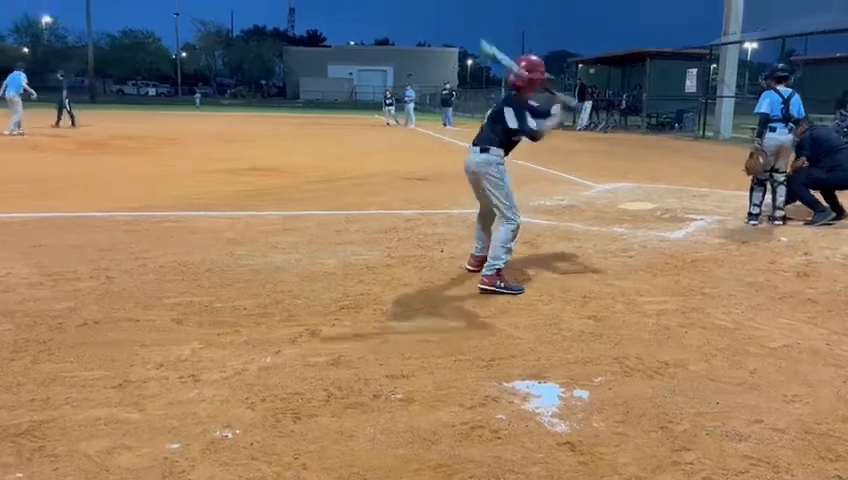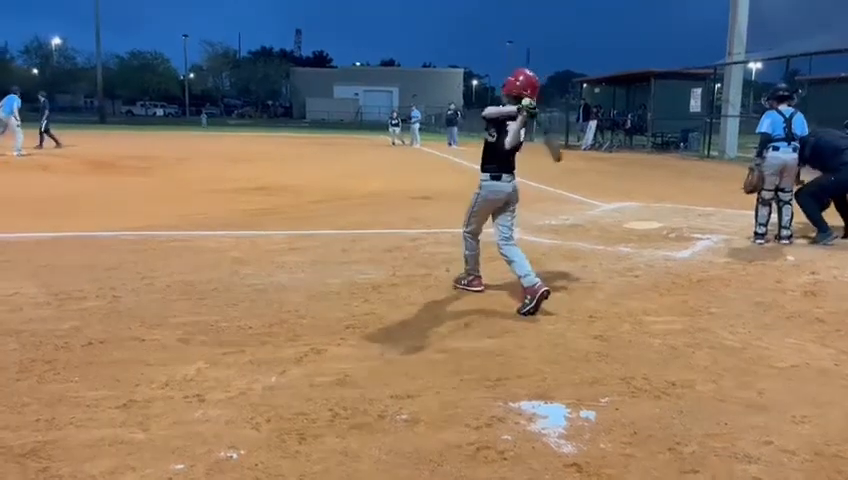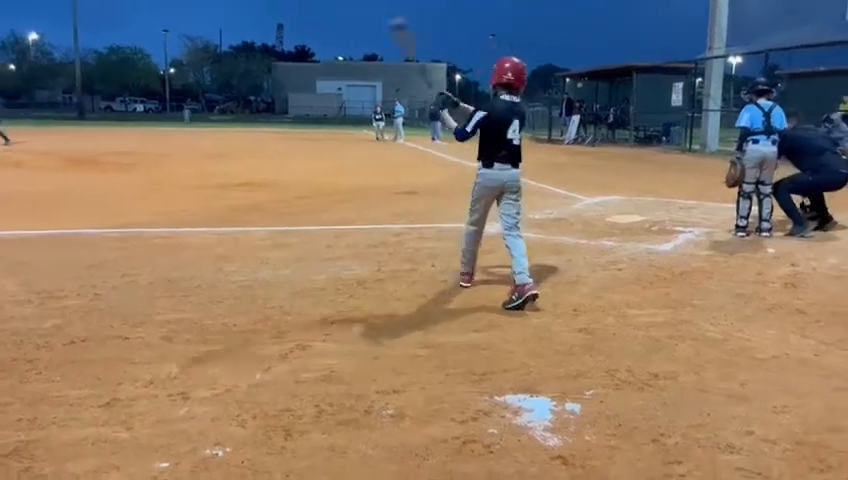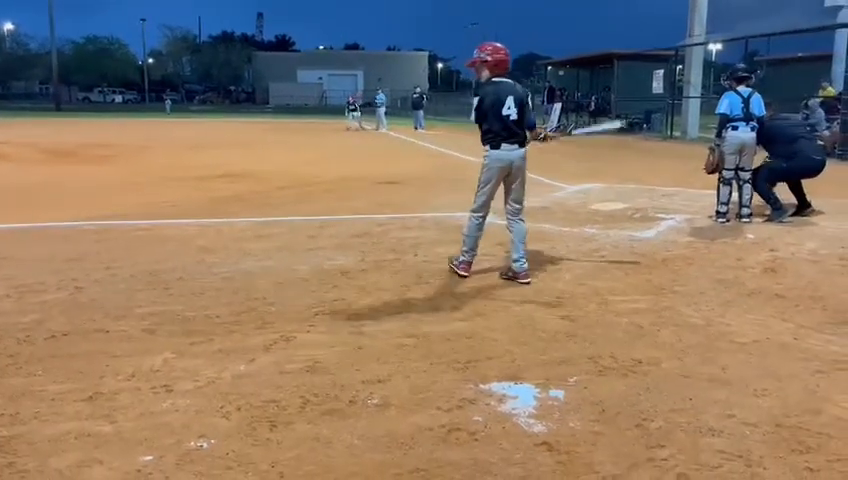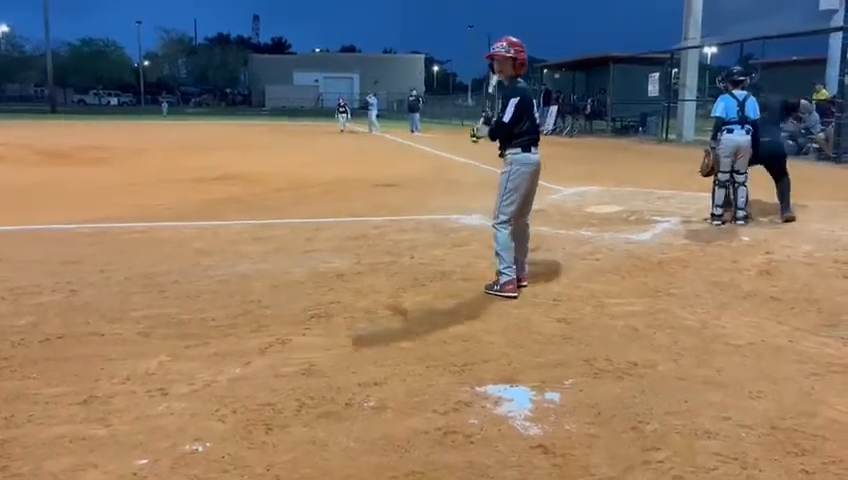
dt=0.7s
person 1, frame 1
left shoulder: (526, 104)
right shoulder: (512, 103)
left elbow: (546, 115)
right elbow: (533, 133)
left wrist: (559, 108)
right wrist: (558, 117)
left hip: (474, 159)
right hip: (490, 161)
left knee: (487, 210)
right knee: (510, 219)
left ankle: (478, 257)
right ankle: (491, 276)
person 1, frame 2
left shoulder: (515, 117)
right shoulder: (500, 113)
left elbow: (510, 147)
right elbow: (487, 113)
left wrist: (521, 116)
right wrist: (516, 109)
left hip: (492, 184)
right hip: (507, 184)
left knee: (471, 232)
right knee: (506, 240)
left ankle: (472, 278)
right ankle: (532, 285)
person 1, frame 3
left shoulder: (491, 107)
right shoulder: (519, 108)
left elbow: (462, 135)
left wrist: (444, 113)
right wrist: (458, 104)
left hip: (489, 172)
right hip: (513, 174)
left knee: (475, 225)
right knee: (512, 230)
left ankle: (467, 272)
right ankle: (524, 283)
person 1, frame 4
left shoulder: (483, 92)
right shoulder: (519, 91)
left elbow: (480, 123)
right elbow: (530, 124)
left hip: (495, 155)
right hip: (518, 154)
left knee: (479, 210)
right knee: (515, 212)
left ankle: (464, 261)
right ankle: (519, 267)
person 1, frame 5
left shoulder: (513, 90)
right shoulder: (522, 89)
left elbow: (501, 130)
left wrist: (485, 131)
right wrist: (492, 125)
left hip: (518, 159)
right hip: (531, 156)
left knee: (502, 220)
right knee: (519, 219)
left ankle: (506, 281)
right ankle: (519, 273)
person 2, frame 1
left shoulder: (768, 94)
right shoulder: (795, 96)
left elbow: (764, 118)
right elbow: (799, 121)
left wrist: (758, 140)
left hip: (770, 136)
right hip: (788, 137)
left knee: (760, 176)
right knee: (780, 177)
left ankle: (754, 214)
right ankle: (778, 215)
person 2, frame 2
left shoulder: (770, 114)
right shoulder: (798, 115)
left elbow: (764, 138)
left wrist: (758, 158)
right wrist: (800, 162)
left hip: (773, 155)
right hip: (792, 156)
left knee: (766, 195)
right knee: (786, 196)
left ankle: (760, 234)
right ankle: (785, 234)
person 2, frame 3
left shoulder: (749, 108)
right shoulder: (777, 109)
left elbow: (744, 131)
left wrist: (738, 151)
right wrist: (778, 155)
left hip: (753, 148)
right hip: (771, 149)
left knee: (746, 188)
right knee: (766, 189)
left ankle: (741, 226)
right ankle: (765, 227)
person 2, frame 4
left shoulder: (728, 95)
right shoulder: (756, 96)
left elbow: (723, 119)
right elbow: (761, 120)
left wrist: (717, 138)
right wrist: (757, 141)
left hip: (732, 134)
right hip: (750, 135)
left knee: (726, 174)
right knee: (746, 174)
left ankle: (722, 212)
right ankle: (745, 212)
person 2, frame 5
left shoulder: (724, 98)
right shoulder: (751, 99)
left elbow: (718, 122)
right elbow: (755, 123)
left wrist: (713, 141)
right wrist: (753, 142)
left hip: (727, 137)
right hip: (745, 138)
left knee: (722, 176)
right knee: (741, 177)
left ankle: (717, 214)
right ankle: (741, 215)
